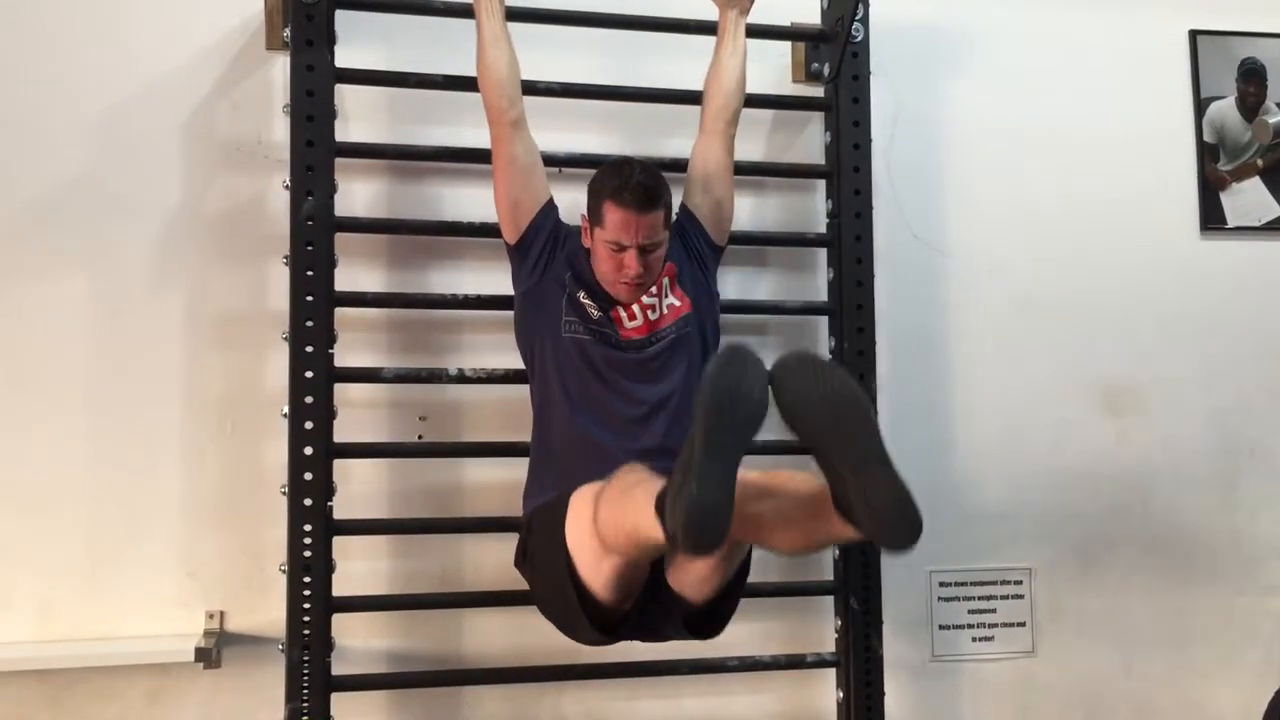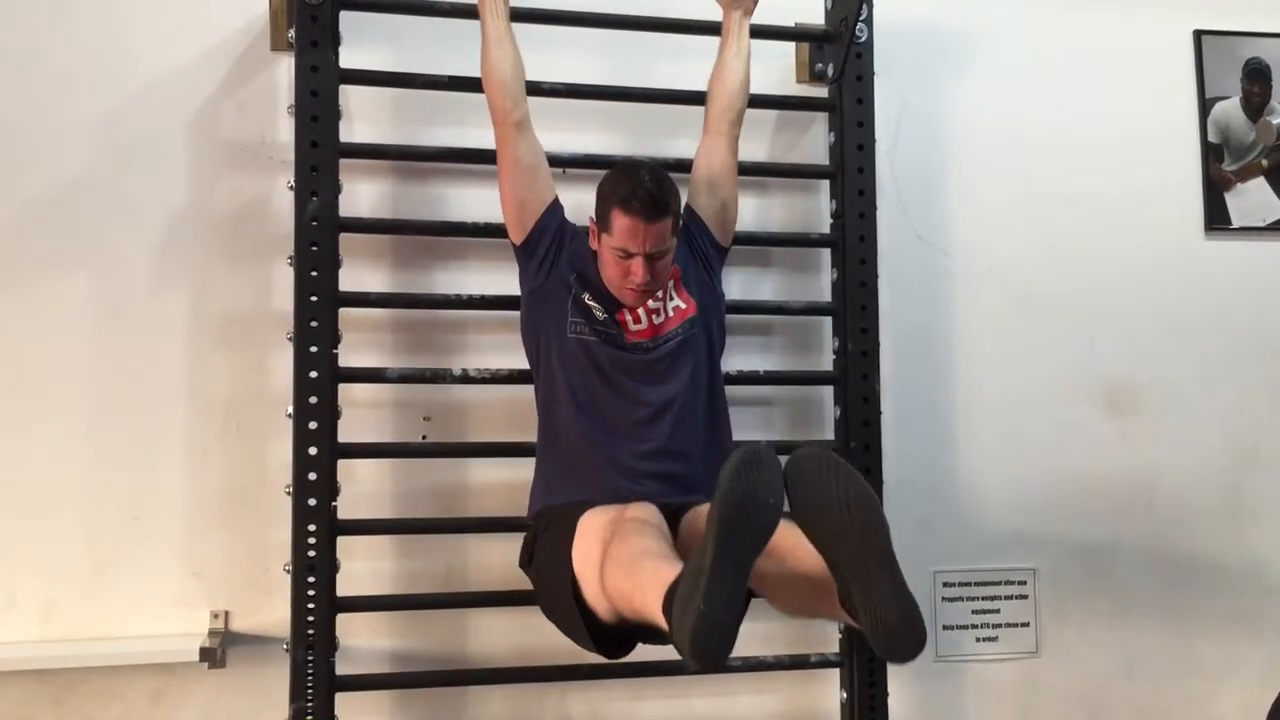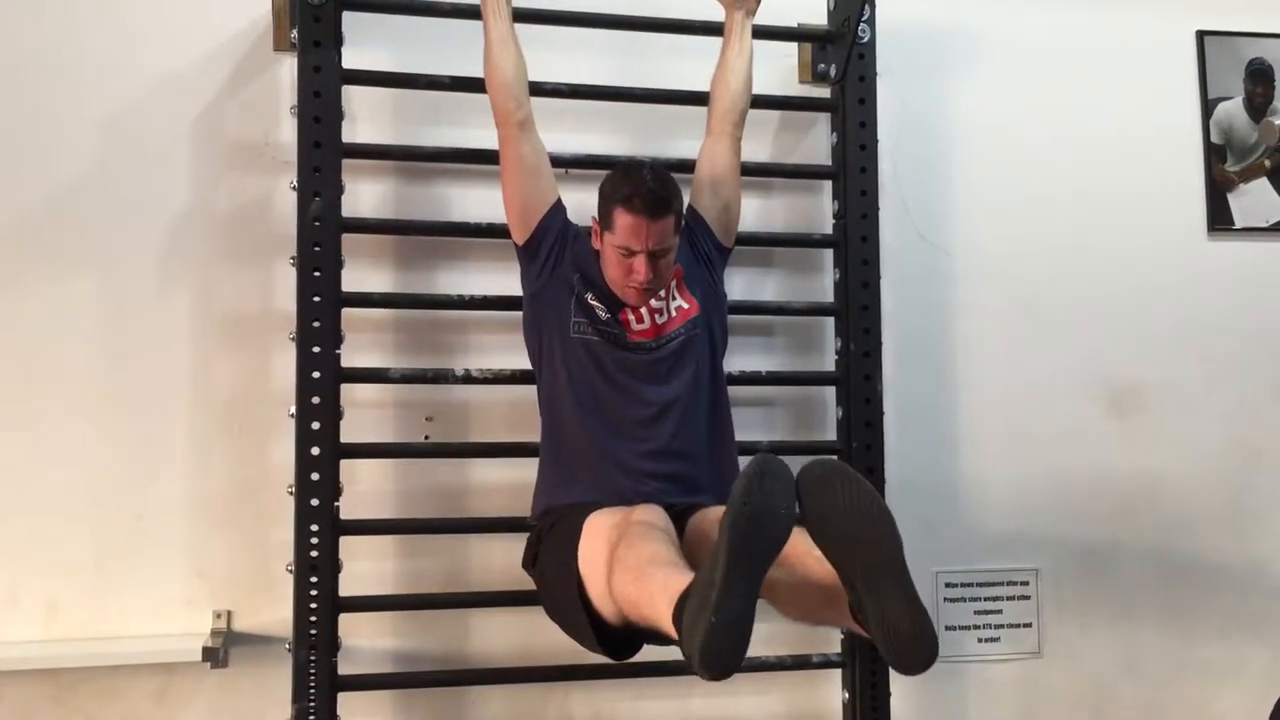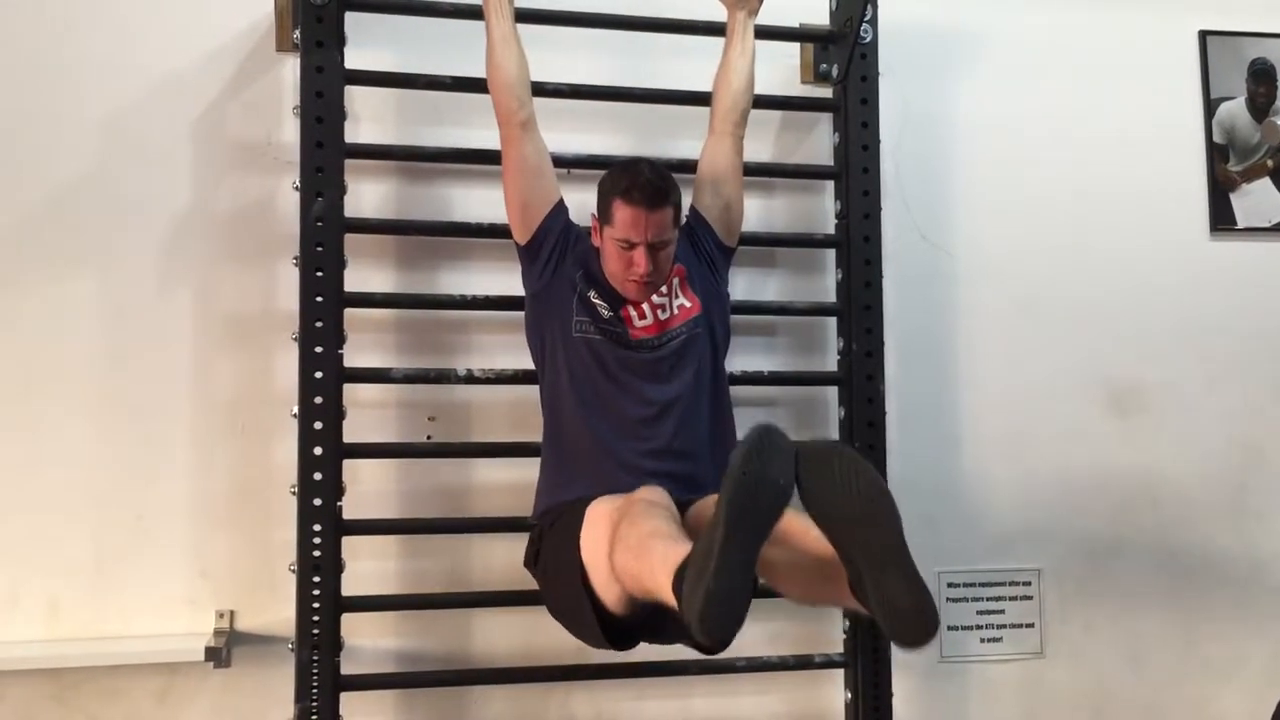
dt=0.3s
person 1, frame 1
left shoulder: (691, 264)
right shoulder: (548, 269)
left elbow: (718, 128)
right elbow: (507, 123)
right hip: (577, 536)
left knee: (730, 492)
right knee: (631, 492)
left ankle: (856, 503)
right ankle: (692, 509)
person 1, frame 2
left shoulder: (697, 266)
right shoulder: (555, 270)
left elbow: (722, 128)
right elbow: (512, 124)
left hip: (693, 526)
right hip: (582, 541)
left knee: (746, 533)
right knee: (634, 529)
left ankle: (860, 590)
right ankle: (692, 600)
person 1, frame 3
left shoulder: (699, 267)
right shoulder: (556, 270)
left elbow: (724, 131)
right elbow: (516, 126)
left hip: (698, 526)
right hip: (586, 536)
left knee: (741, 537)
right knee: (641, 532)
left ankle: (870, 602)
right ankle: (701, 609)
person 1, frame 4
left shoulder: (700, 266)
right shoulder: (558, 271)
left elbow: (726, 131)
right elbow: (518, 126)
left hip: (698, 522)
right hip: (588, 539)
left knee: (749, 519)
right knee: (646, 511)
left ankle: (867, 578)
right ankle: (700, 580)
